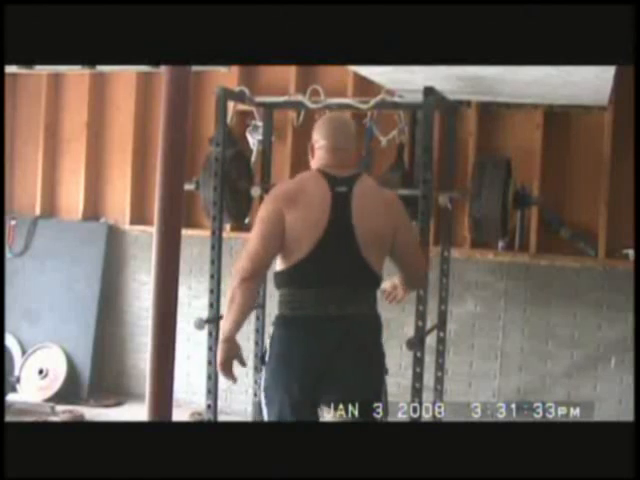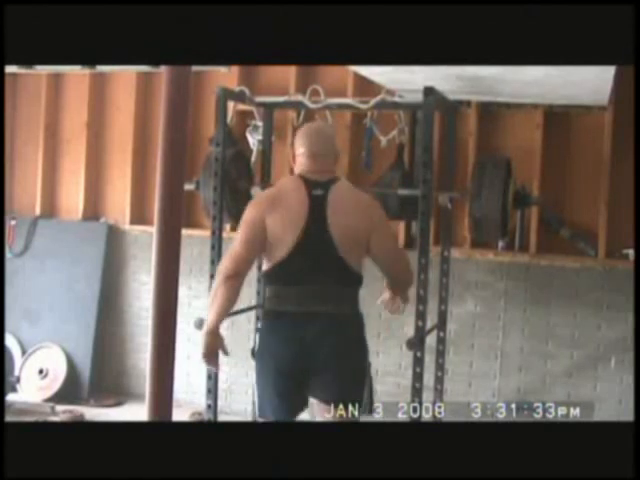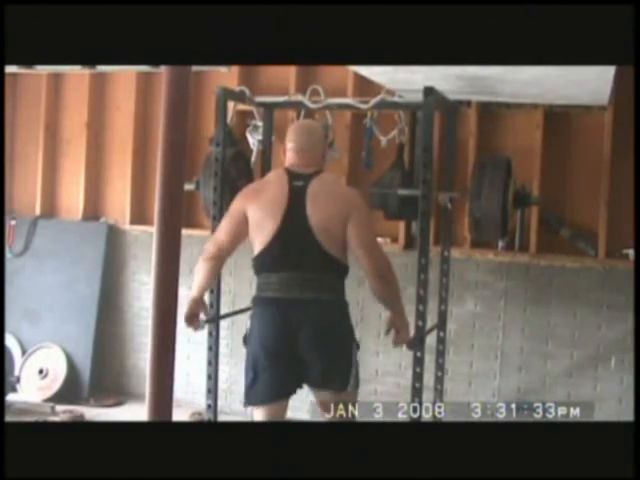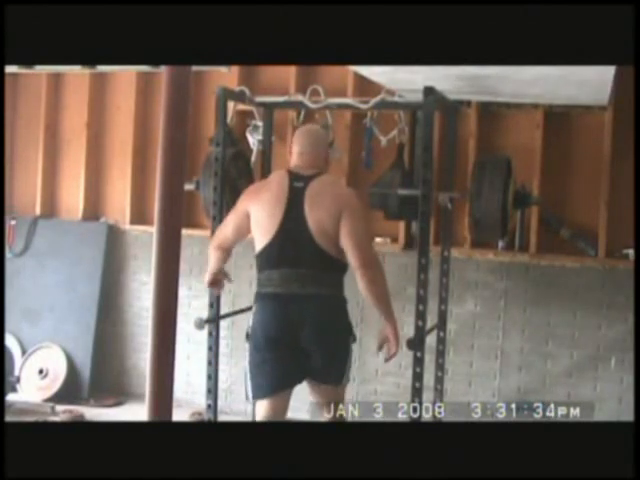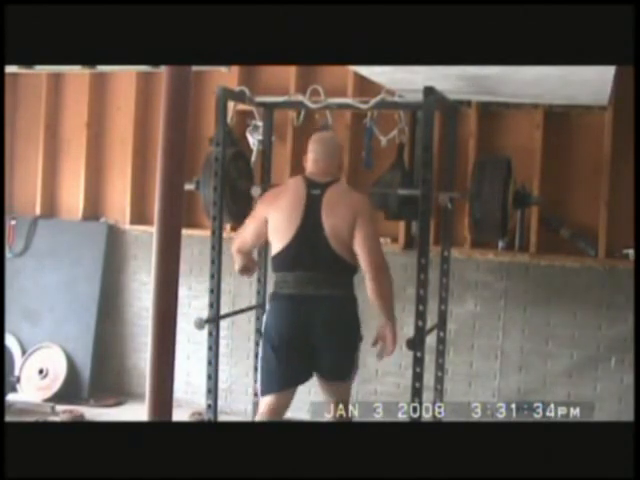
dt=0.2s
person 1, frame 1
left shoulder: (287, 196)
right shoulder: (386, 204)
left elbow: (248, 274)
right elbow: (417, 272)
left wrist: (226, 336)
right wrist: (401, 284)
left hip: (296, 337)
right hip: (358, 339)
person 1, frame 2
left shoulder: (269, 202)
right shoulder: (364, 207)
left elbow: (231, 273)
right elbow: (401, 275)
left wrist: (211, 328)
right wrist: (397, 294)
left hip: (282, 332)
right hip: (340, 333)
left knee: (276, 417)
person 1, frame 3
left shoulder: (255, 194)
right shoulder: (345, 198)
left elbow: (213, 254)
right elbow: (375, 267)
left wrist: (195, 296)
right wrist: (398, 313)
left hip: (270, 317)
right hip: (326, 317)
left knee: (267, 417)
person 1, frame 4
left shoulder: (259, 193)
right shoulder: (342, 198)
left elbow: (220, 243)
right elbow: (365, 264)
left wrist: (213, 272)
right wrist: (388, 320)
left hip: (272, 311)
right hip: (324, 312)
left knee: (268, 414)
right knee: (331, 405)
person 1, frame 5
left shoulder: (276, 198)
right shoulder: (355, 204)
left elbow: (240, 247)
right elbow: (374, 269)
left wrist: (244, 263)
right wrist: (389, 321)
left hip: (286, 311)
right hip: (336, 313)
left knee: (271, 409)
right knee: (338, 403)
